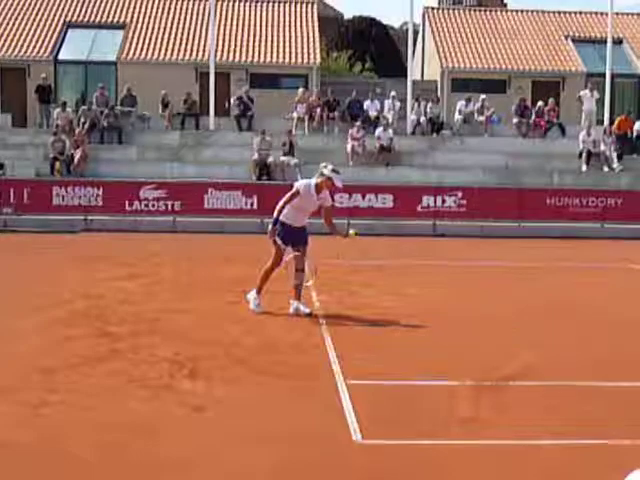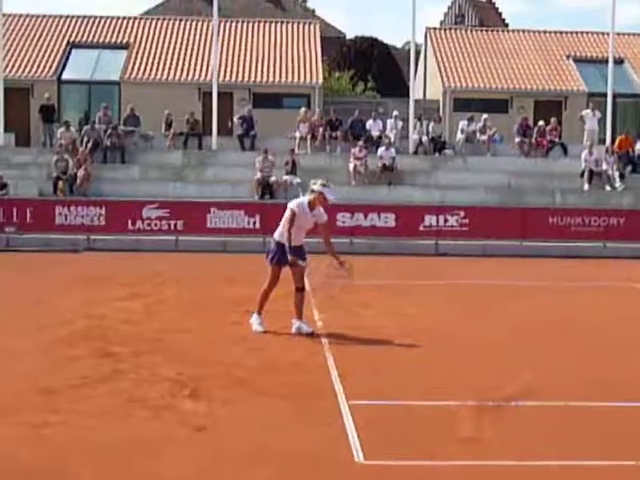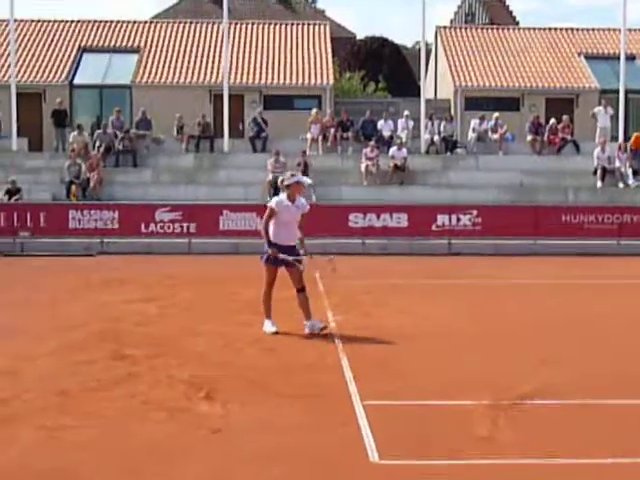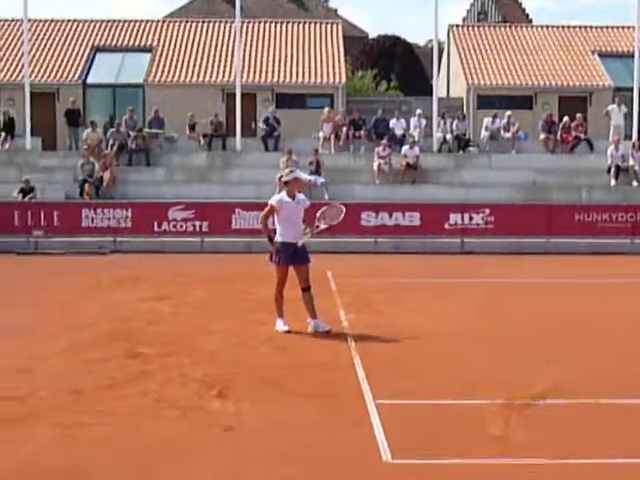
dt=0.7s
person 1, frame 1
left shoulder: (325, 198)
right shoulder: (303, 186)
left elbow: (328, 221)
right elbow: (282, 203)
left wrist: (341, 233)
right wrist: (273, 224)
left hip: (300, 229)
right hip: (284, 225)
left knee: (301, 266)
right knee: (275, 263)
left ankle: (296, 303)
right ankle: (256, 294)
person 1, frame 2
left shoulder: (320, 214)
right shoulder: (296, 205)
left elbow: (326, 240)
right elbow: (287, 230)
left wrist: (337, 259)
right wrist: (289, 252)
left hip: (298, 247)
right hip: (281, 244)
left knee: (300, 285)
right knee: (272, 283)
left ankle: (298, 322)
right ankle: (257, 316)
person 1, frame 3
left shoulder: (302, 204)
right shoulder: (277, 202)
right elbow: (264, 225)
left wrist: (302, 245)
right wrist: (270, 245)
left hip: (291, 248)
right hip: (275, 248)
left knee: (300, 286)
right knee: (269, 285)
left ankle: (310, 322)
right ankle: (268, 321)
person 1, frame 4
left shoulder: (302, 199)
right shoulder: (278, 200)
right elbow: (263, 219)
left wrist: (307, 229)
right wrist: (271, 241)
left hip: (299, 246)
right hip: (283, 246)
left knee: (306, 285)
right knee: (280, 285)
left ankle: (314, 321)
right ankle: (280, 320)
